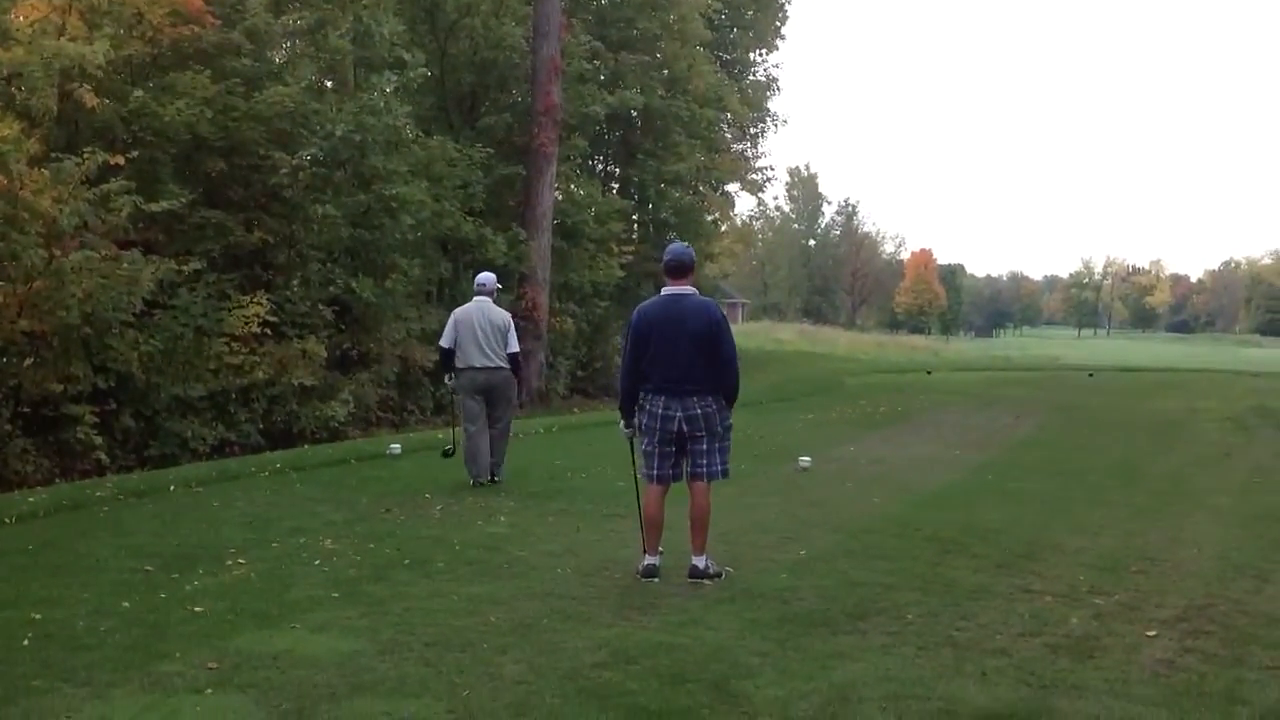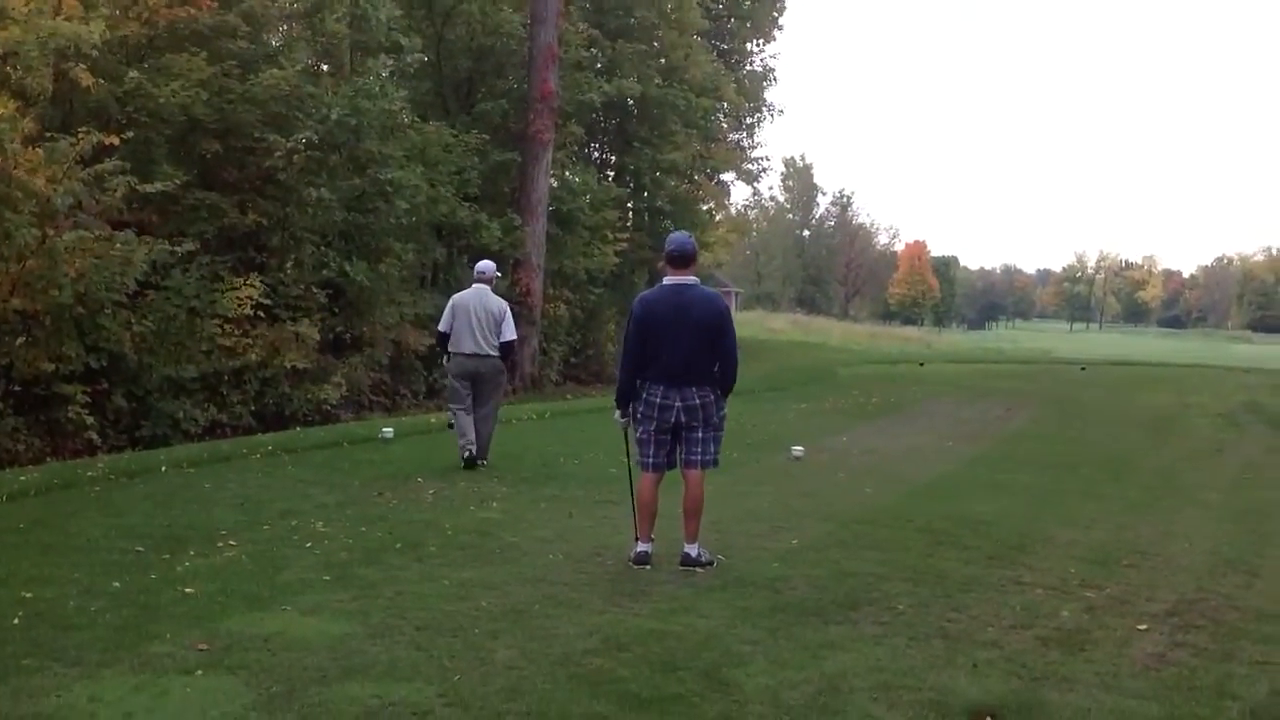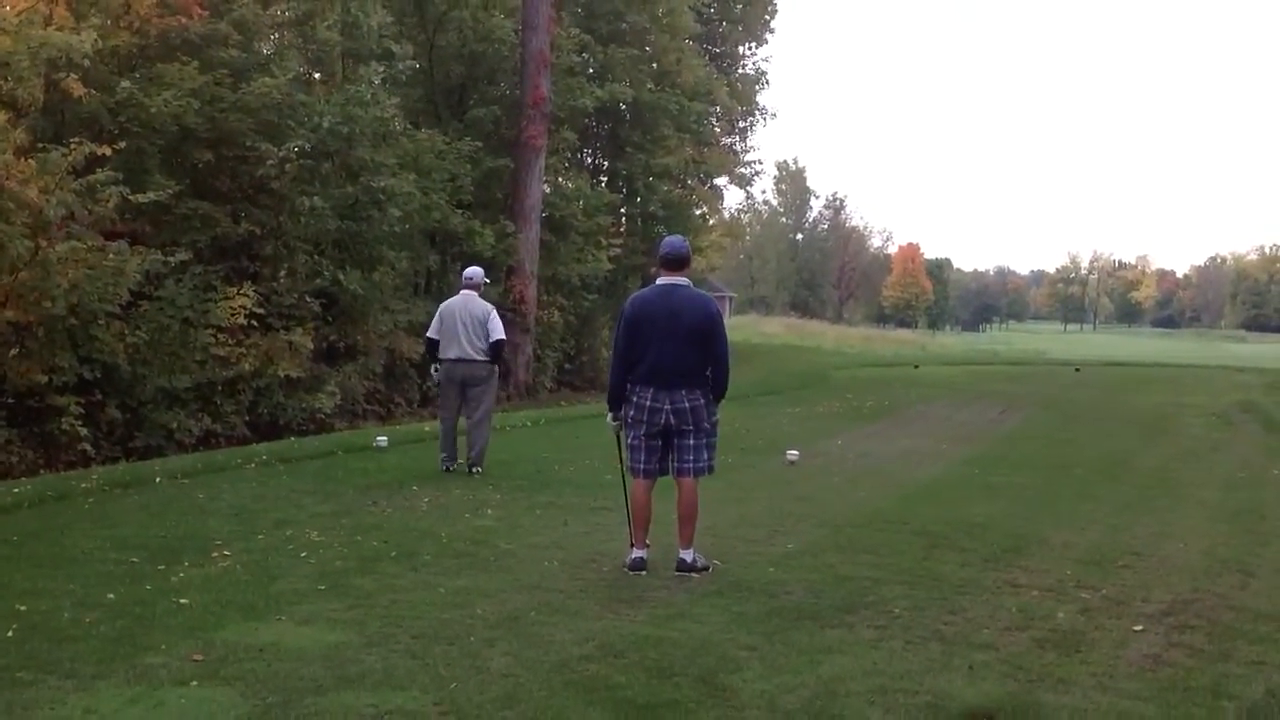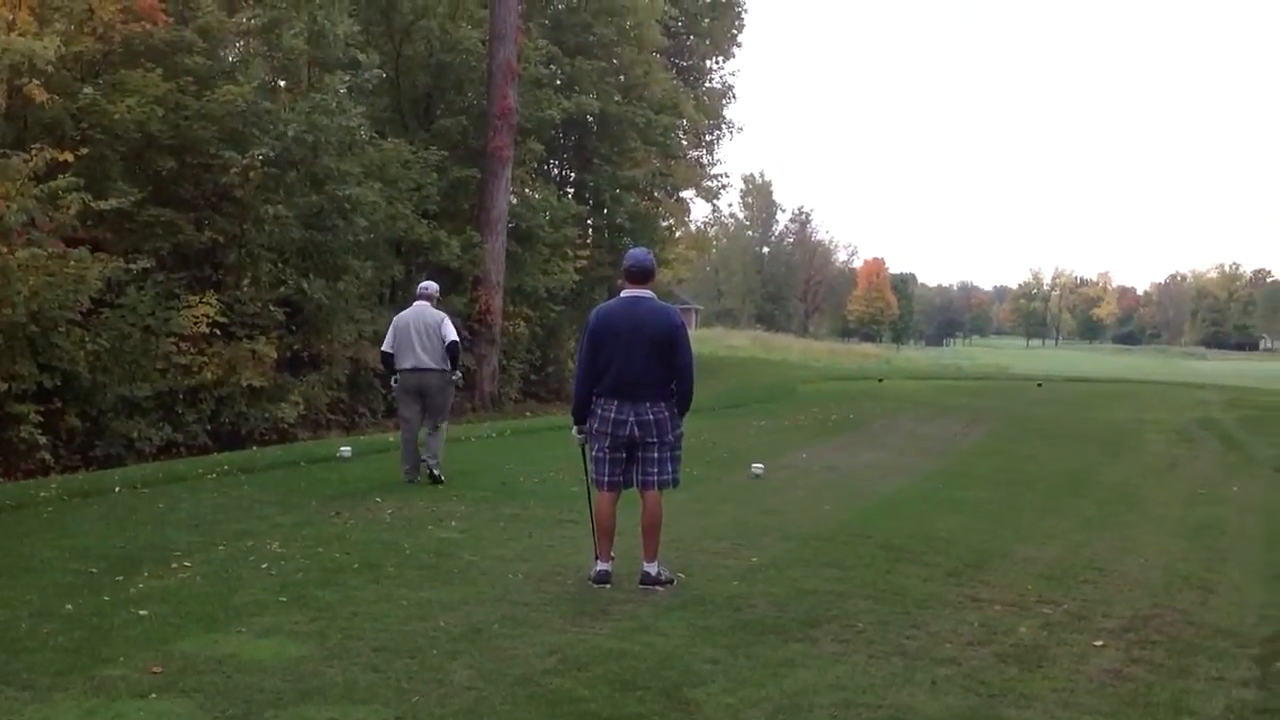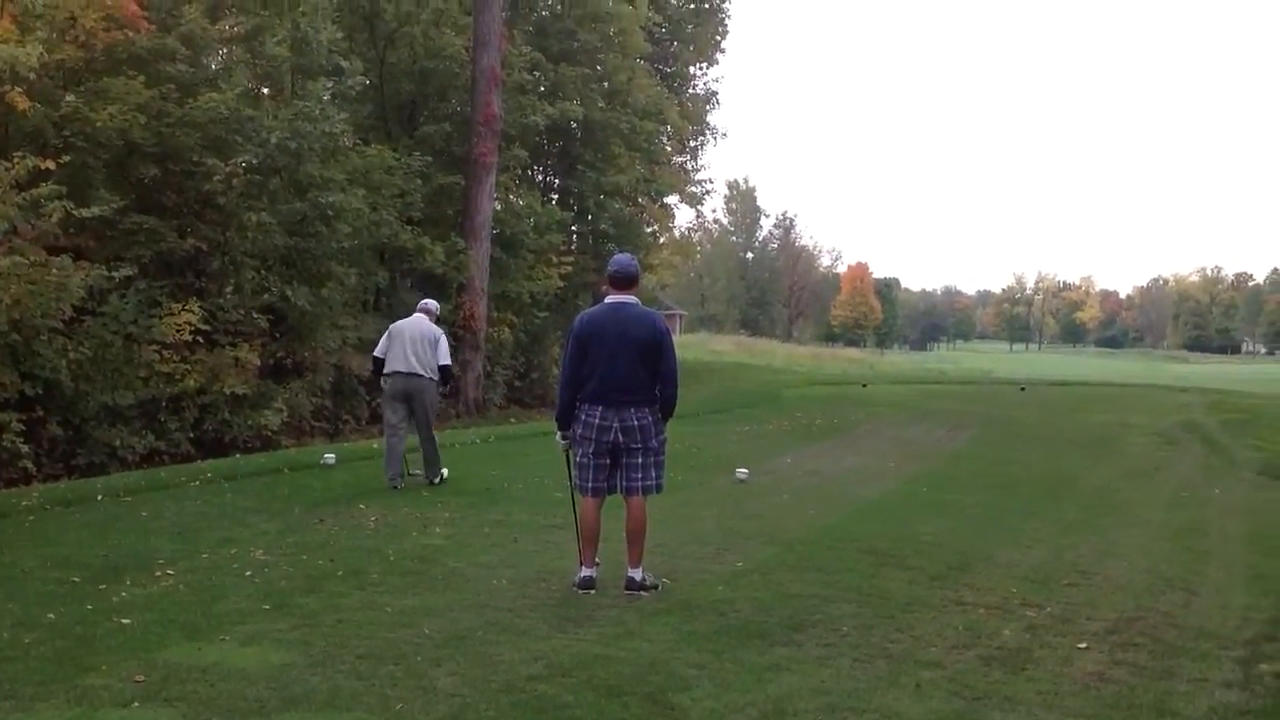
dt=0.5s
person 1, frame 1
left shoulder: (644, 313)
right shoulder: (710, 311)
left elbow: (630, 368)
right elbow: (728, 364)
left wrist: (627, 413)
right wrist: (727, 403)
left hip: (657, 406)
right hip: (702, 405)
left knee: (655, 485)
right knee: (700, 485)
left ankle: (650, 560)
right ankle: (699, 561)
person 1, frame 2
left shoulder: (646, 302)
right shoulder: (714, 302)
left elbow: (631, 358)
right elbow: (729, 357)
left wrist: (623, 402)
right wrist: (721, 394)
left hip: (654, 395)
right hip: (700, 396)
left knee: (649, 472)
right knee: (694, 473)
left ankle: (642, 547)
right ankle: (691, 550)
person 1, frame 3
left shoulder: (636, 303)
right shoulder: (705, 305)
left elbow: (621, 358)
right elbow: (720, 360)
left wrist: (615, 405)
right wrist: (715, 398)
left hip: (644, 399)
right hip: (691, 400)
left knee: (642, 479)
right knee: (687, 479)
left ankle: (638, 553)
right ankle: (686, 556)
person 1, frame 4
left shoulder: (601, 315)
right shoulder: (670, 317)
left elbow: (585, 371)
right elbow: (684, 372)
left wrist: (580, 418)
right wrist: (679, 412)
left hip: (609, 410)
right hip: (656, 412)
left knee: (607, 491)
right knee: (652, 492)
left ankle: (602, 566)
right ankle: (650, 569)
person 1, frame 5
left shoulder: (585, 321)
right shoulder: (654, 323)
left elbow: (569, 376)
right elbow: (668, 378)
left wrist: (564, 424)
right wrist: (663, 417)
left hip: (593, 416)
right hip: (640, 418)
left knee: (591, 497)
right knee: (636, 497)
left ankle: (587, 572)
right ankle: (635, 574)
person 2, frame 1
left shoulder: (458, 314)
right shoulder: (504, 316)
left elbow: (446, 348)
right elbow: (513, 353)
left wrist: (449, 372)
right wrist: (515, 376)
left hip: (469, 376)
right hip: (500, 376)
left knee: (474, 426)
right knee: (499, 425)
left ankle: (478, 476)
right ankle: (495, 472)
person 2, frame 2
left shoulder: (456, 299)
right shoulder: (501, 305)
left elbow: (442, 332)
right elbow: (508, 341)
left wrist: (448, 353)
right wrist: (502, 361)
left hip: (460, 362)
right hip: (490, 364)
left knee: (460, 407)
right knee: (485, 411)
left ankle: (468, 446)
right ankle: (480, 456)
person 2, frame 3
left shoulder: (445, 307)
right shoulder: (487, 309)
left elbow: (432, 339)
right elbow: (498, 342)
left wrist: (434, 362)
right wrist: (494, 363)
left hip: (450, 367)
right hip: (480, 368)
left knee: (448, 416)
right knee: (478, 418)
left ankle: (447, 461)
right ankle: (475, 464)
person 2, frame 4
left shoulder: (399, 319)
right shoulder: (440, 317)
left elbow: (386, 353)
right elbow: (452, 344)
left wrist: (393, 373)
right wrist: (454, 368)
left hip: (407, 377)
right hip: (436, 377)
left knee: (409, 426)
right knee: (436, 425)
left ankle: (411, 473)
right ankle: (433, 466)
person 2, frame 5
left shoulder: (395, 326)
right shoulder: (436, 331)
left elbow: (378, 357)
right elbow: (444, 365)
left wrist: (382, 376)
right wrist: (445, 383)
left hip: (395, 382)
right hip: (424, 383)
left knee: (394, 431)
right knee: (426, 431)
left ankle: (394, 479)
right ankle: (434, 474)
